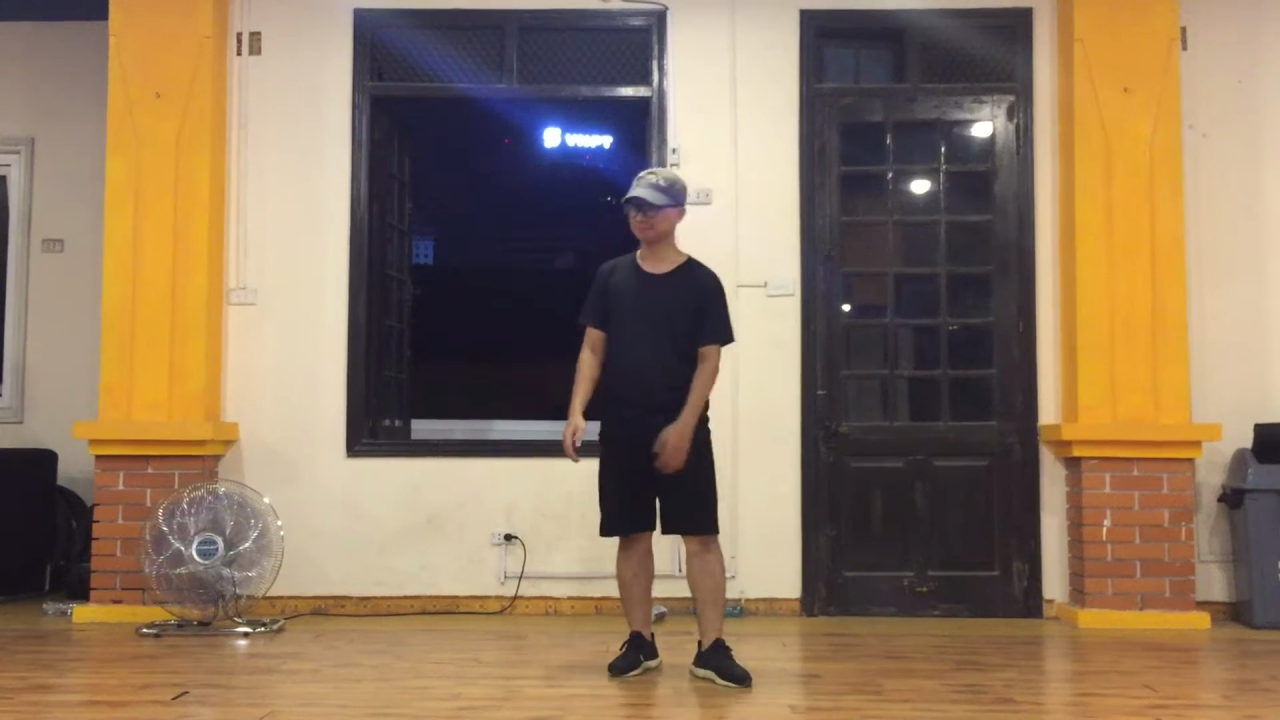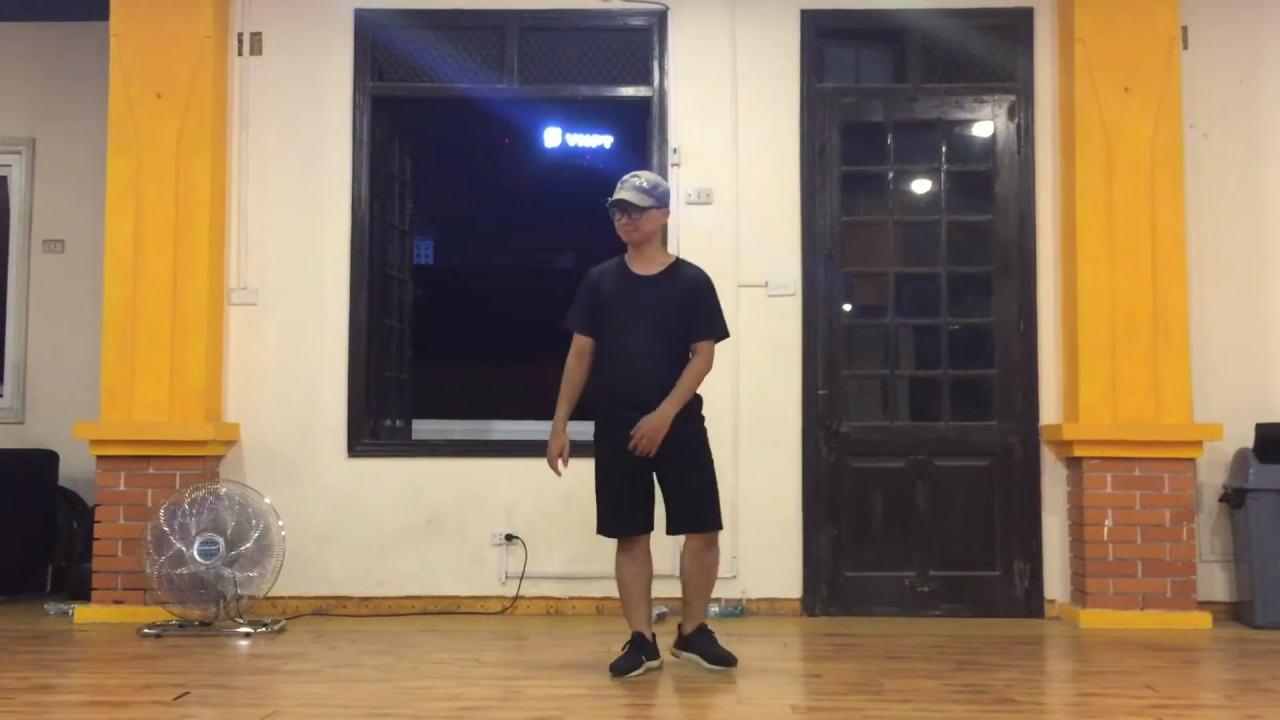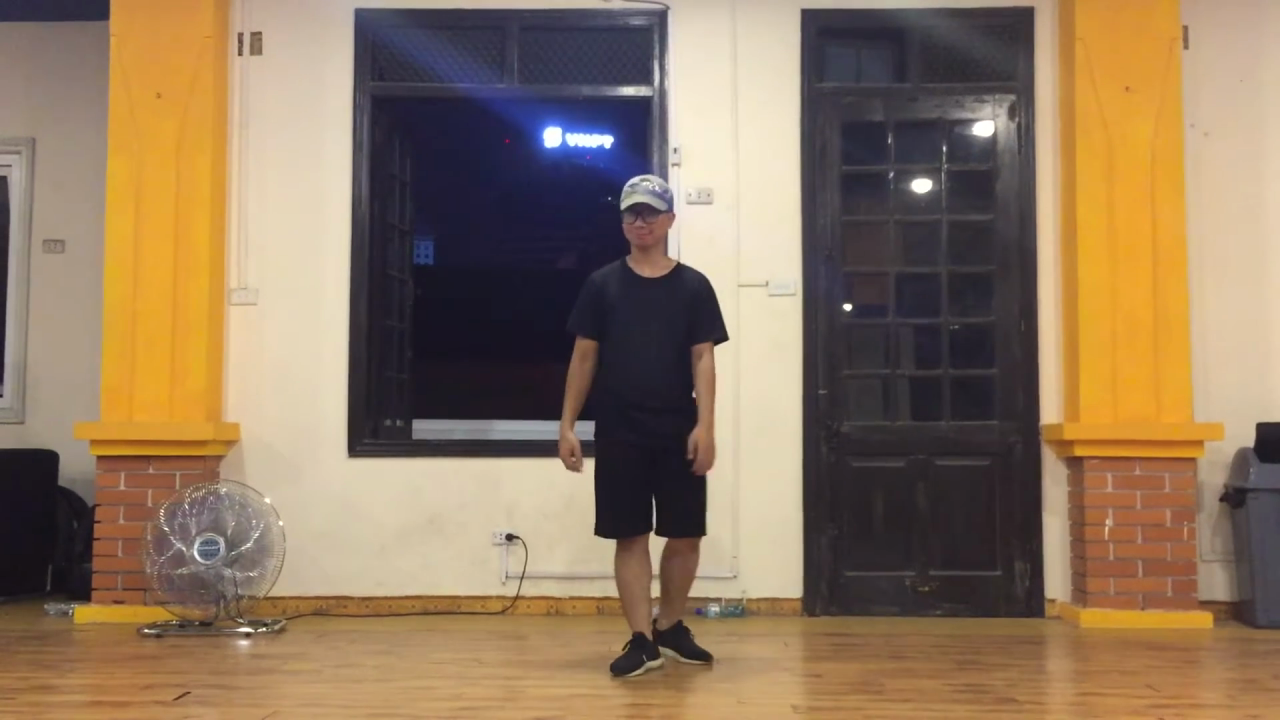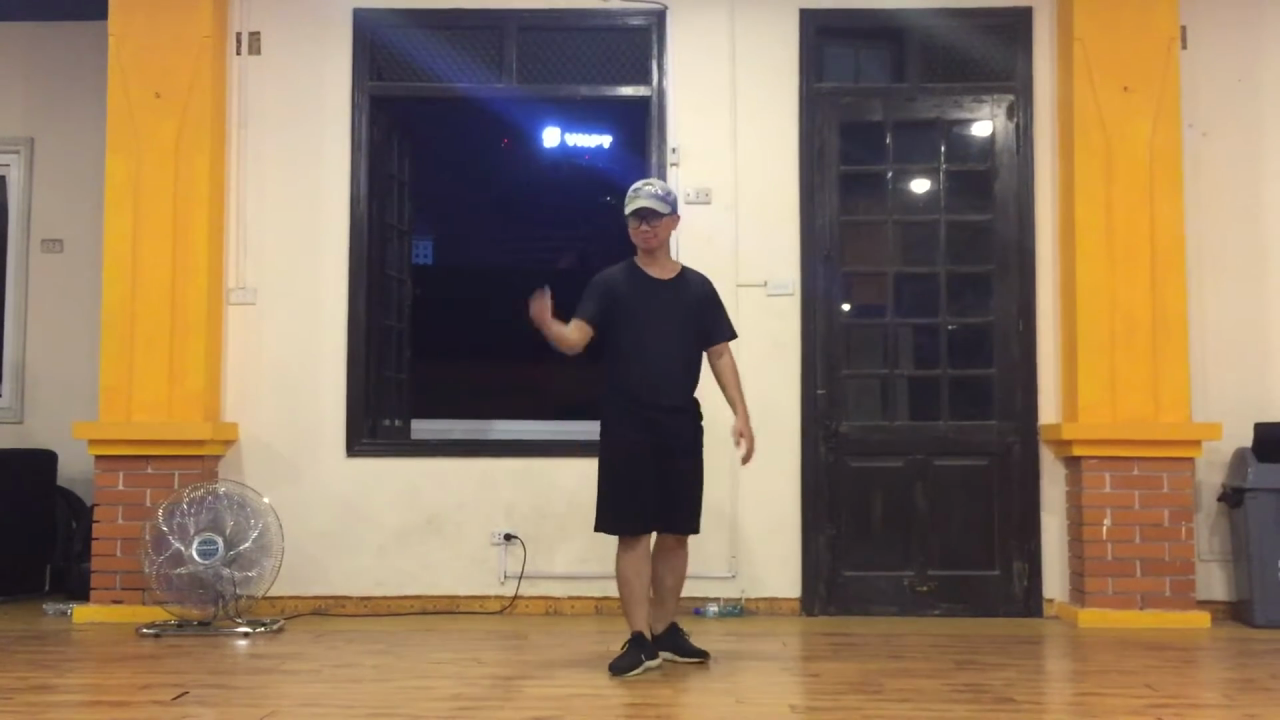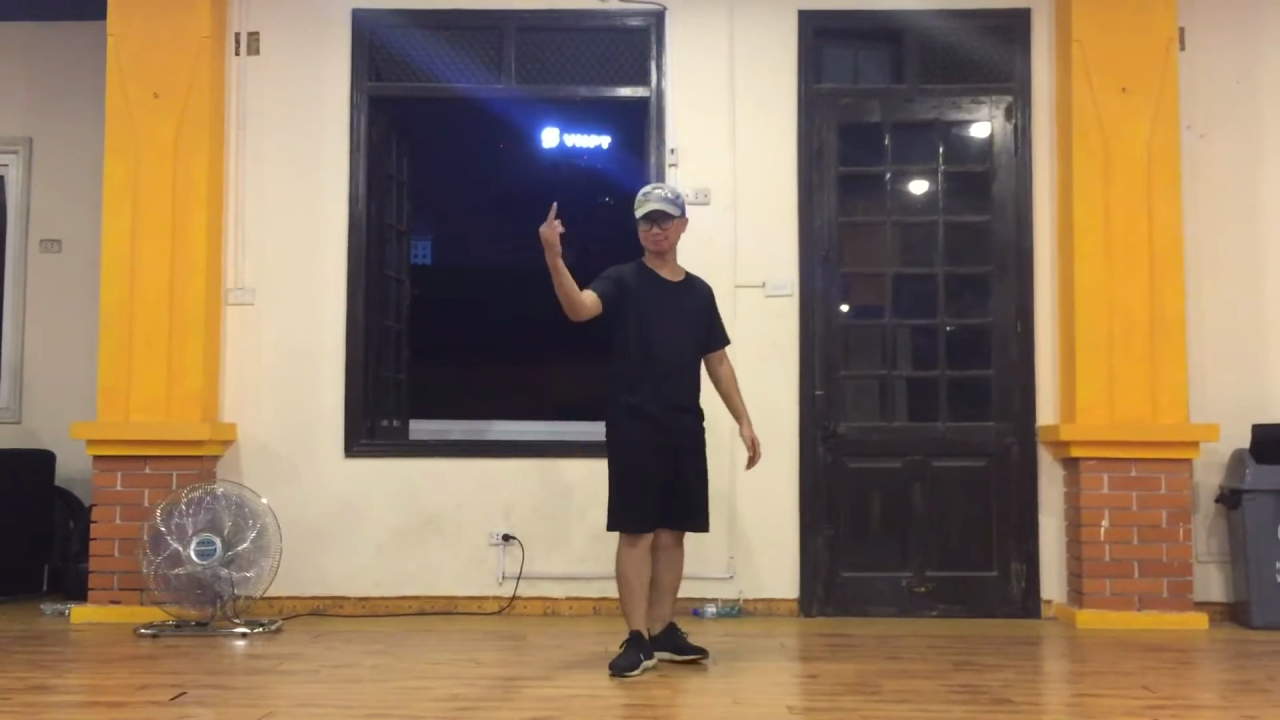
dt=0.2s
person 1, frame 1
left shoulder: (702, 282)
right shoulder: (611, 276)
left elbow: (709, 361)
right elbow: (593, 348)
left wrist: (683, 426)
right wrist: (576, 412)
left hip: (679, 427)
right hip: (622, 428)
left knee: (701, 535)
right knee: (631, 535)
left ankle: (711, 648)
right ankle: (640, 640)
person 1, frame 2
left shoulder: (692, 282)
right shoulder: (600, 280)
left elbow: (702, 356)
right elbow: (581, 355)
left wrist: (662, 415)
right wrist: (559, 424)
left hip: (678, 427)
right hip: (616, 429)
left knee: (702, 531)
right knee: (630, 536)
left ankle: (693, 630)
right ankle: (642, 640)
person 1, frame 3
left shoulder: (693, 286)
right shoulder: (603, 284)
left elbow: (703, 359)
right elbow: (583, 357)
left wrist: (705, 424)
right wrist: (567, 426)
left hip: (680, 429)
right hip: (620, 430)
left knee: (685, 536)
right knee: (630, 536)
left ankle: (669, 627)
right ankle: (641, 639)
person 1, frame 4
left shoulder: (698, 288)
right shoulder: (611, 283)
left elbow: (720, 354)
right elbow: (575, 338)
left wrist: (740, 413)
right wrist: (548, 326)
left hip: (682, 427)
right hip: (627, 427)
left knee: (675, 534)
right knee: (633, 533)
left ankle: (664, 630)
right ankle: (639, 639)
person 1, frame 5
left shoulder: (700, 292)
right shoulder: (623, 280)
left elbow: (717, 361)
right elbow: (578, 308)
left wrist: (744, 422)
right wrist: (554, 258)
left hip: (686, 426)
right hip: (634, 423)
left knee: (672, 531)
right knee: (636, 531)
left ankle: (662, 630)
right ankle: (636, 639)
